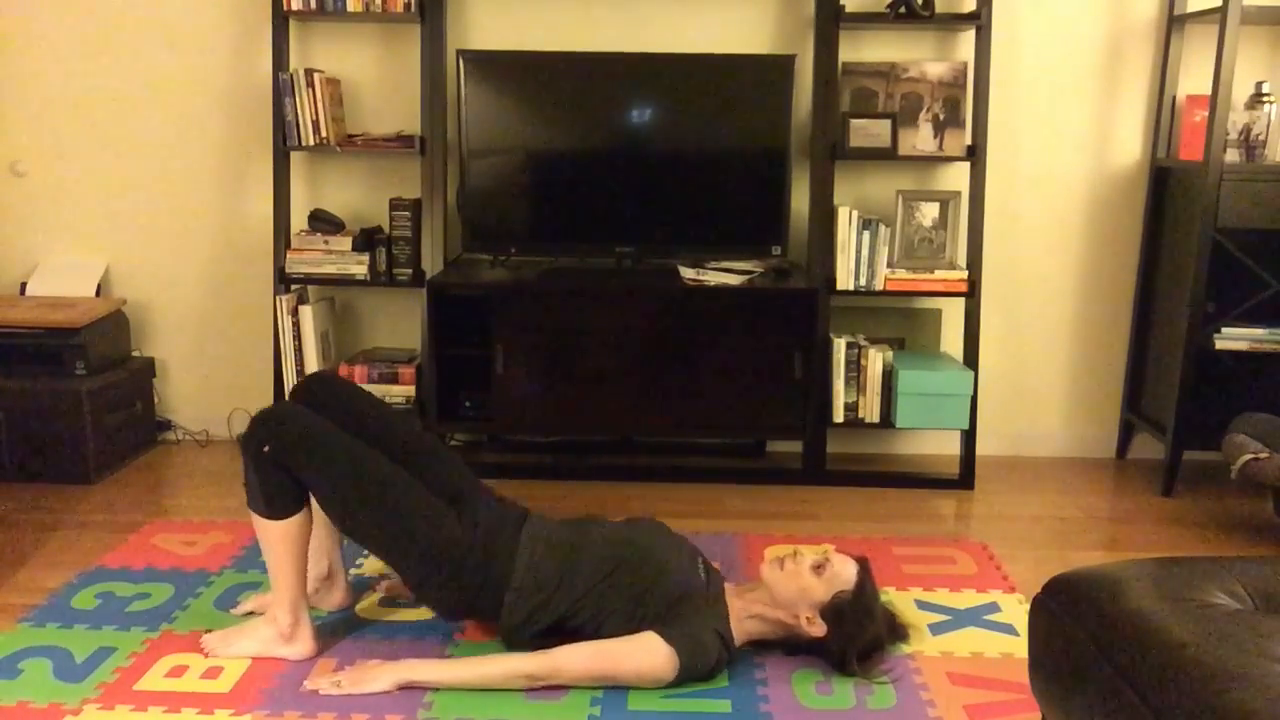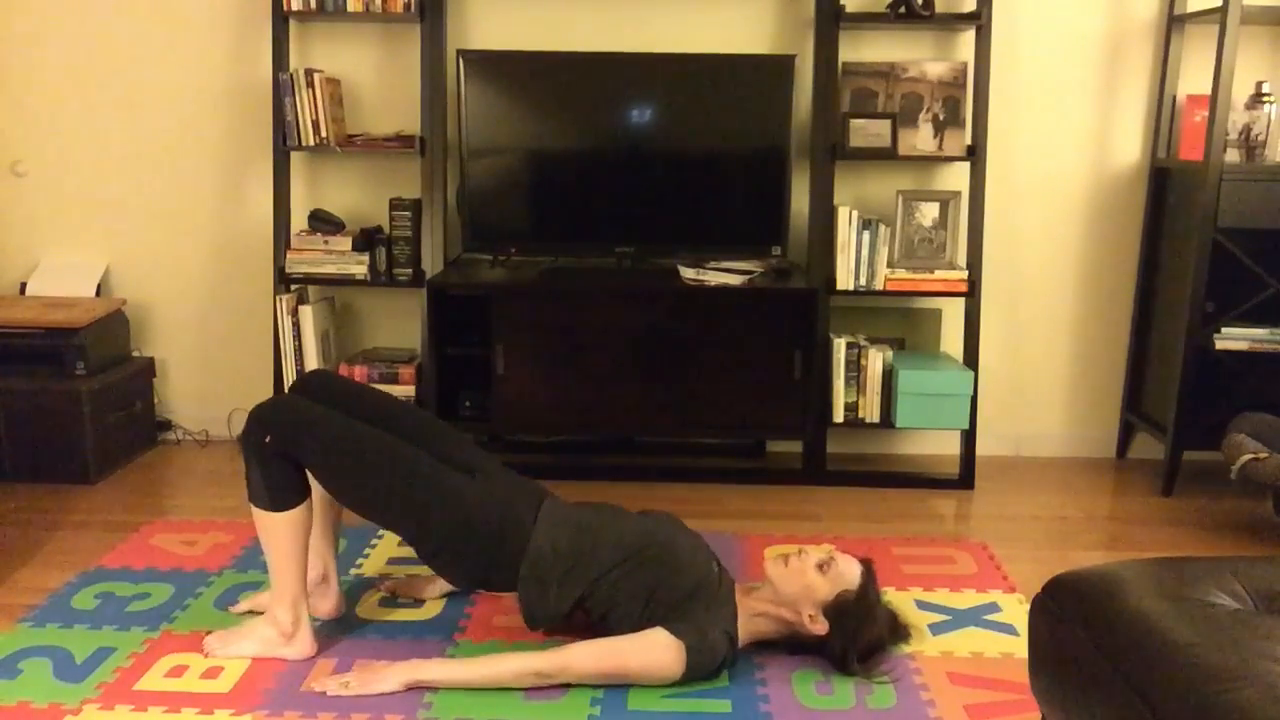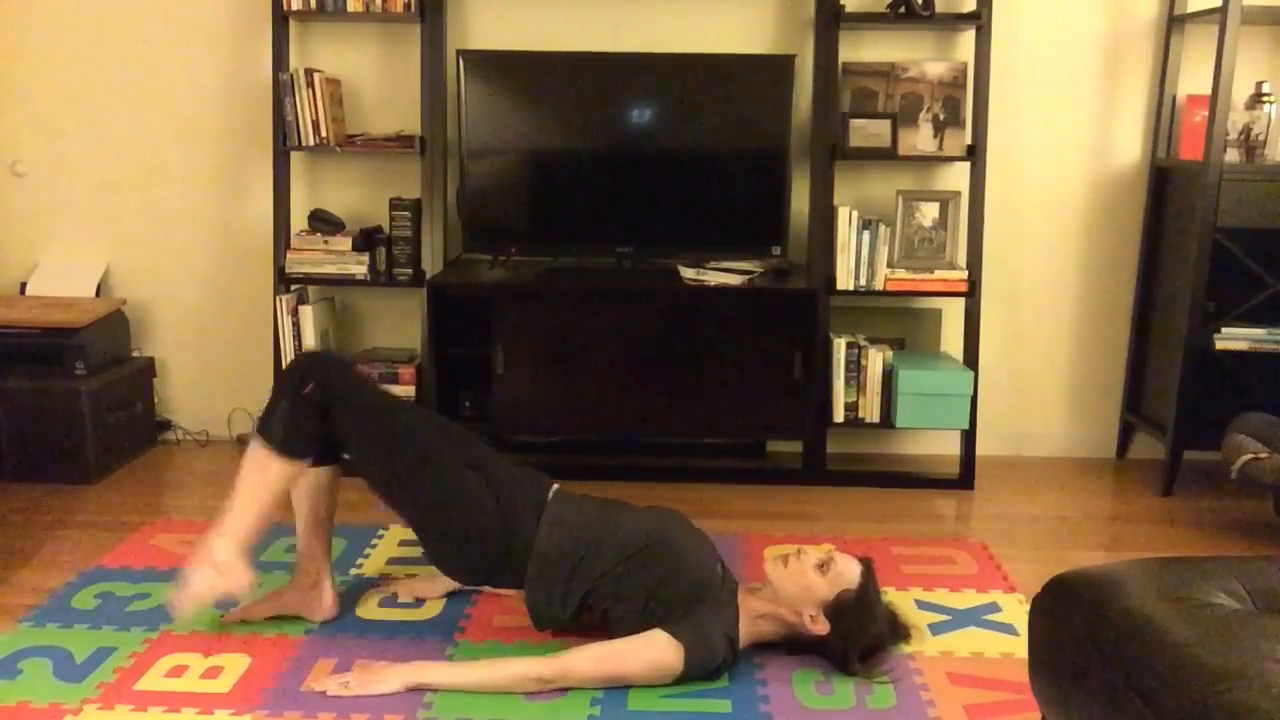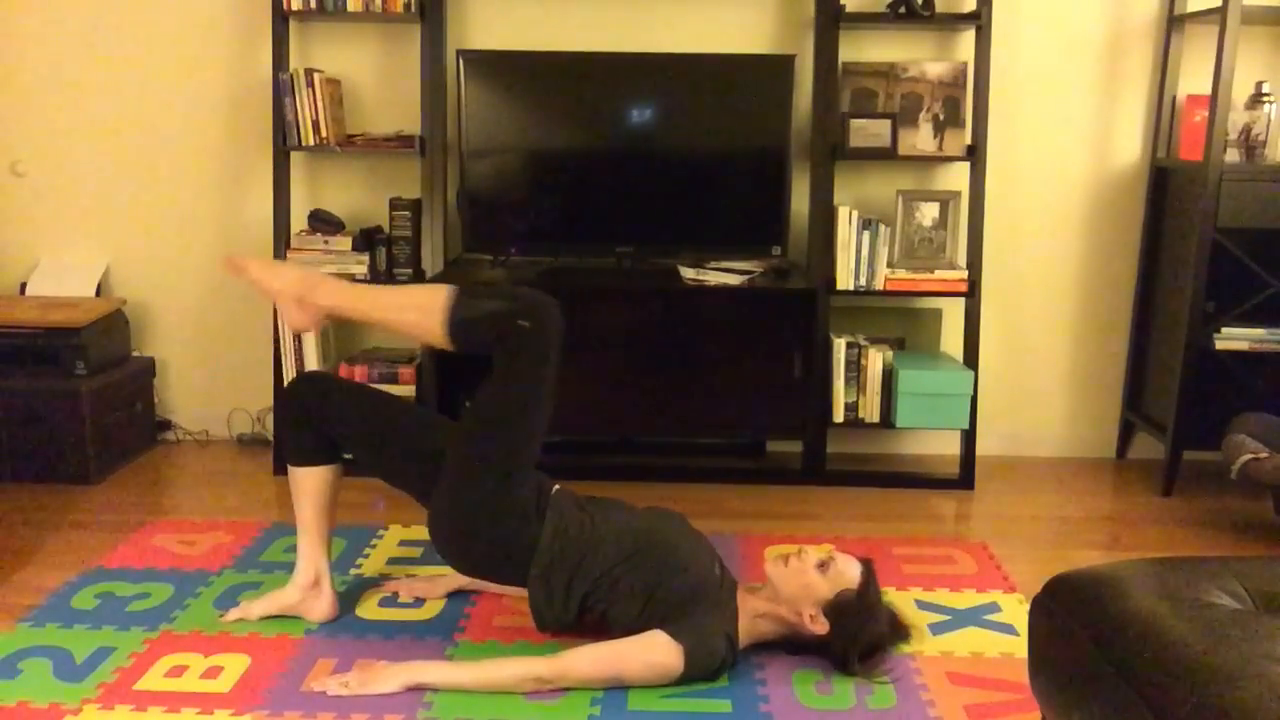
dt=0.5s
person 1, frame 1
left shoulder: (700, 646)
right shoulder: (709, 587)
left elbow: (543, 672)
left wrist: (399, 673)
left hip: (473, 563)
right hip: (497, 530)
left knee: (273, 435)
right knee: (318, 393)
left ankle: (286, 630)
right ankle: (325, 579)
person 1, frame 2
left shoulder: (705, 642)
right shoulder: (716, 586)
left elbow: (553, 668)
right elbow: (612, 564)
left wrist: (411, 671)
left hip: (491, 534)
right hip: (516, 503)
left knee: (273, 427)
right knee: (316, 390)
left ankle: (286, 626)
right ankle: (318, 582)
person 1, frame 3
left shoulder: (711, 642)
right shoulder: (718, 588)
left elbow: (556, 671)
left wrist: (414, 672)
left hip: (492, 537)
right hip: (533, 508)
left knee: (310, 379)
right knee: (327, 399)
left ankle: (225, 562)
right ankle: (311, 583)
person 1, frame 4
left shoulder: (707, 642)
right shoulder: (716, 592)
left elbow: (554, 674)
left wrist: (413, 672)
left hip: (498, 529)
right hip: (533, 513)
left knee: (530, 318)
right knee: (312, 396)
left ankle: (320, 292)
right ankle: (311, 584)
